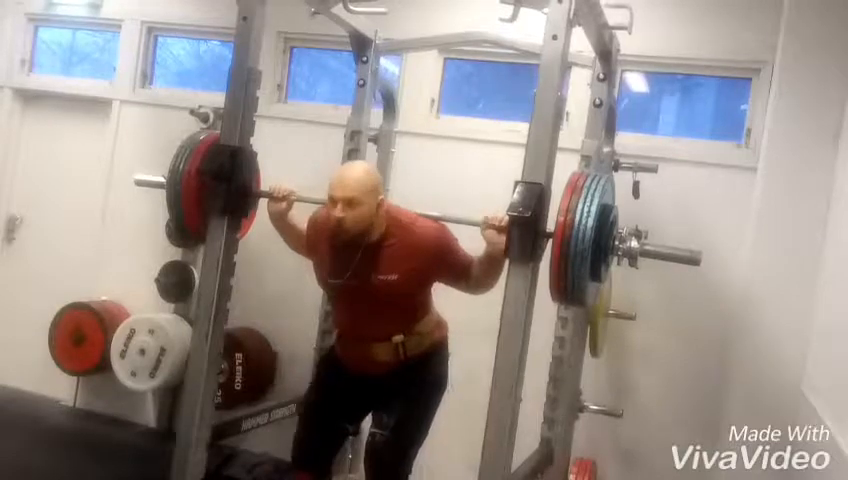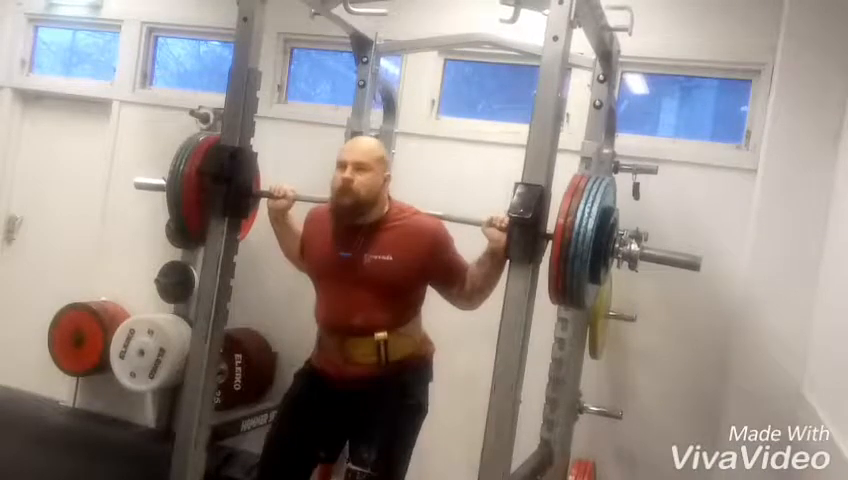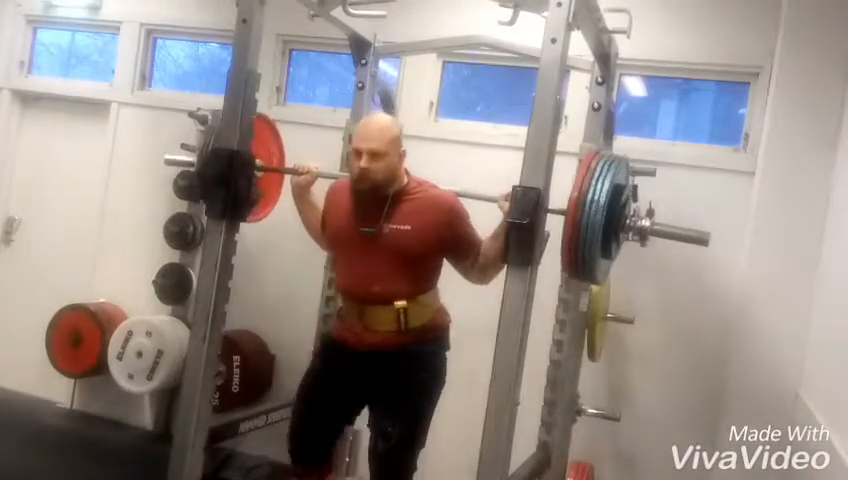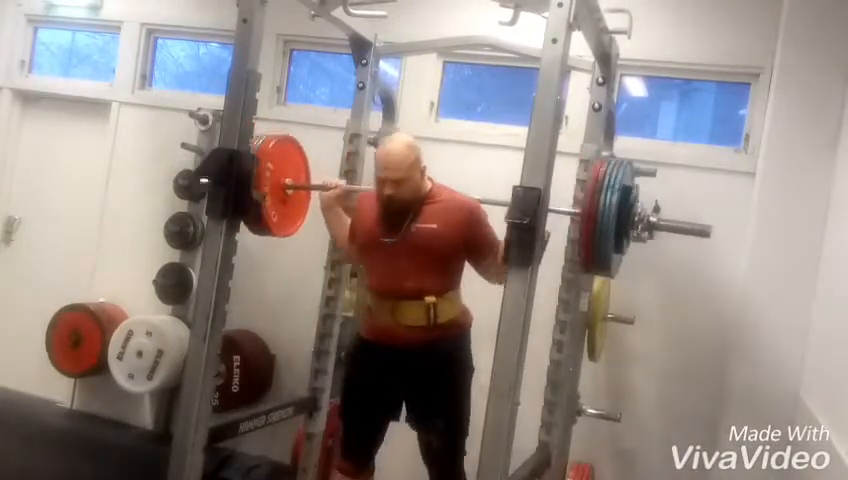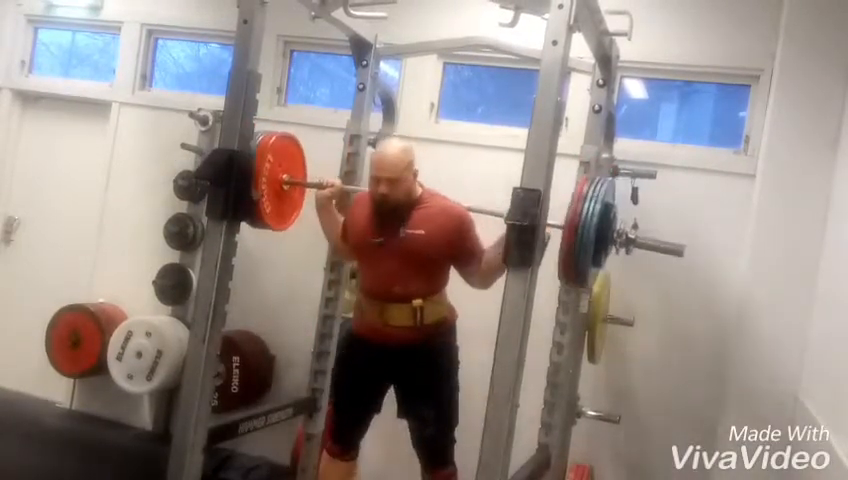
dt=1s
person 1, frame 1
left shoulder: (424, 239)
right shoulder: (323, 226)
left elbow: (474, 281)
left wrist: (495, 253)
right wrist: (279, 217)
left hip: (413, 366)
right hip: (347, 358)
person 1, frame 2
left shoulder: (423, 233)
right shoulder: (318, 220)
left elbow: (466, 295)
left wrist: (497, 254)
right wrist: (278, 217)
left hip: (393, 380)
right hip: (325, 370)
person 1, frame 3
left shoulder: (439, 207)
right shoulder: (340, 194)
left elbow: (479, 270)
left wrist: (510, 228)
right wrist: (301, 193)
left hip: (411, 353)
right hip: (346, 342)
right knee: (307, 442)
person 1, frame 4
left shoulder: (460, 211)
right shoulder: (367, 204)
left elbow: (496, 270)
right wrist: (331, 207)
left hip: (440, 348)
right hip: (375, 341)
right knee: (355, 449)
person 1, frame 5
left shoulder: (450, 217)
right shoulder: (359, 205)
left elbow: (480, 275)
right wrist: (325, 206)
left hip: (426, 344)
right hip: (366, 338)
left knee: (435, 450)
right knee: (340, 436)
